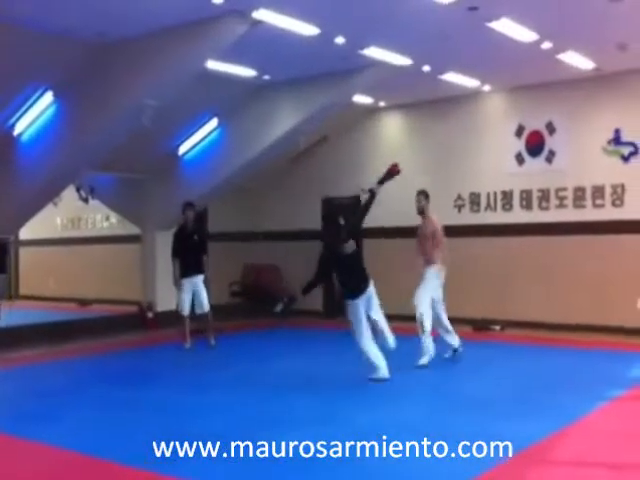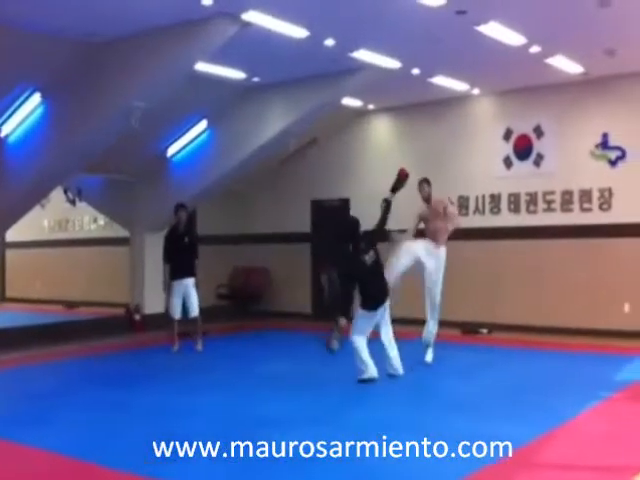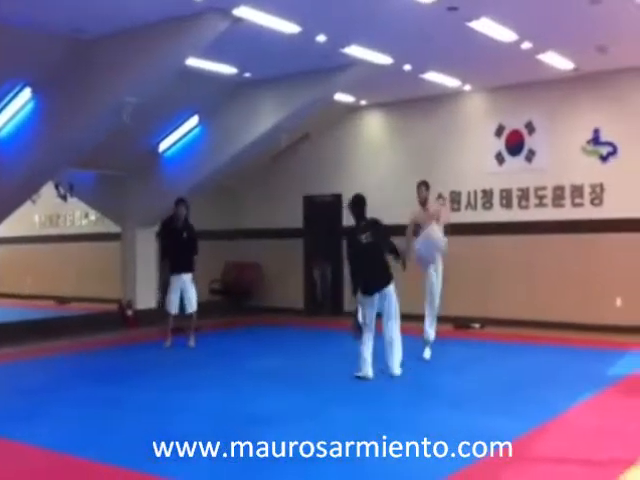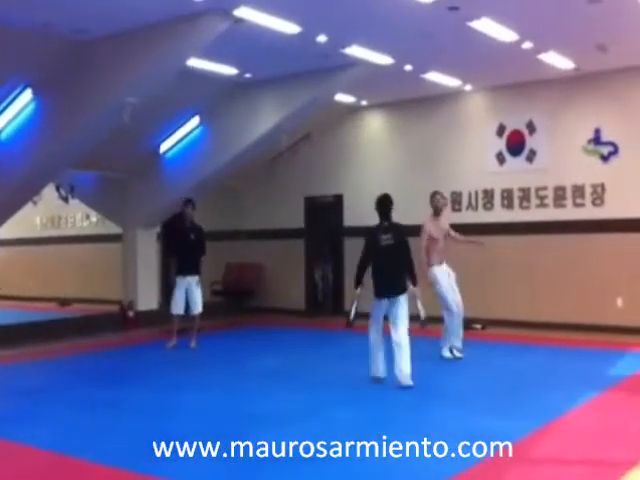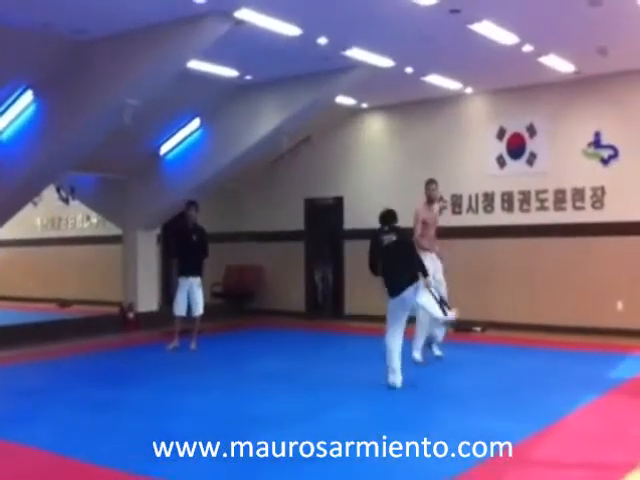
dt=0.3s
person 1, frame 1
left shoulder: (330, 247)
right shoulder: (352, 231)
left elbow: (319, 277)
right elbow: (362, 212)
left wrist: (300, 293)
right wrist: (373, 193)
left hip: (353, 294)
right hip: (366, 285)
left knee: (362, 333)
right knee: (375, 313)
left ankle: (381, 369)
right ankle: (389, 338)
person 1, frame 2
left shoulder: (352, 260)
right shoulder: (369, 239)
right elbow: (382, 226)
right wrist: (388, 203)
left hip: (369, 304)
right hip: (384, 296)
left knee: (357, 336)
right knee: (386, 333)
left ankle: (369, 371)
right ankle: (396, 368)
person 1, frame 3
left shoulder: (352, 236)
right shoulder: (376, 225)
left elbow: (353, 266)
right elbow: (389, 246)
left wrist: (356, 290)
right wrist: (400, 256)
left hip: (368, 288)
right hip: (386, 283)
left knee: (367, 330)
right knee: (391, 326)
left ankle: (366, 370)
right ankle: (395, 368)
person 1, frame 4
left shoulder: (373, 234)
right shoulder: (399, 230)
left elbow: (364, 262)
right elbow: (407, 258)
left wrist: (358, 285)
right wrist: (414, 283)
left hip: (381, 291)
right hip: (399, 289)
left knee: (375, 330)
right knee: (400, 332)
left ankle: (378, 371)
right ankle: (404, 376)
person 1, frame 5
left shoulder: (375, 240)
right shoulder: (401, 233)
left elbow: (374, 268)
right elbow: (414, 255)
right wrist: (425, 275)
left hip: (396, 292)
right hip: (413, 283)
left knee: (393, 335)
left ankle: (394, 378)
person 2, frame 1
left shoulder: (432, 223)
right shoulder: (421, 225)
left elbow: (441, 245)
left wrist: (440, 265)
left hip: (436, 270)
right hip: (428, 270)
left knee: (420, 302)
right knee: (437, 311)
left ankle: (428, 350)
right ankle: (455, 344)
person 2, frame 2
left shoulder: (443, 203)
right shoulder: (422, 213)
left elbow: (454, 220)
right elbow: (413, 235)
left wrist: (445, 231)
left hip: (437, 251)
right hip: (423, 246)
left knee: (433, 299)
right knee: (406, 248)
left ankle: (429, 342)
person 2, frame 3
left shoulder: (438, 210)
right shoulder: (415, 217)
left elbow: (440, 225)
right elbow: (408, 238)
right wrist: (406, 250)
left hip: (435, 256)
right hip: (422, 250)
left knee: (433, 299)
left ankle: (428, 342)
person 2, frame 4
left shoulder: (443, 223)
right shoulder: (427, 226)
left elbow: (454, 236)
right elbow: (422, 251)
left wrist: (472, 240)
right wrist: (428, 273)
left hip: (445, 268)
right hip: (435, 270)
left knee: (457, 307)
right knee: (452, 308)
left ankle: (451, 345)
right ankle: (447, 346)
person 2, frame 5
left shoulder: (437, 210)
right shoulder: (420, 212)
right elbow: (416, 239)
right wrist: (431, 248)
left hip: (435, 258)
right hip: (424, 258)
left knee: (441, 299)
left ankle: (435, 341)
right ankle: (417, 349)
person 3, frame 1
left shoulder: (200, 232)
right shoulder: (178, 234)
left elbow: (204, 255)
right elbow: (175, 257)
left wrist: (205, 273)
right wrist: (176, 277)
left hip: (198, 276)
right hip: (185, 277)
left knee: (205, 307)
right knee: (185, 310)
left ankle: (211, 335)
right ankle: (187, 339)
person 3, frame 2
left shoulder: (191, 234)
right shoulder: (170, 235)
left elbow: (195, 258)
right elbow: (167, 261)
left wrist: (195, 277)
right wrist: (166, 280)
left hip: (189, 278)
right hip: (175, 279)
left knee: (195, 312)
right knee: (175, 313)
left ankle: (199, 340)
right ankle: (175, 342)
person 3, frame 3
left shoulder: (190, 229)
right shoulder: (168, 229)
left elbow: (194, 253)
right elbow: (166, 254)
left wrist: (193, 271)
right wrist: (168, 272)
left hip: (187, 274)
right hip: (174, 274)
left knee: (192, 307)
right knee: (171, 308)
left ankle: (192, 337)
right ankle: (169, 338)
person 3, frame 4
left shoulder: (198, 230)
right shoulder: (176, 230)
left elbow: (202, 254)
right elbow: (173, 254)
left wrist: (199, 273)
right wrist: (176, 271)
left hip: (194, 275)
right hip: (180, 275)
left knee: (196, 309)
right knee: (176, 308)
left ankle: (194, 338)
right ankle: (174, 338)
person 3, frame 5
left shoulder: (200, 232)
right shoulder: (180, 231)
left elbow: (204, 255)
right elbow: (176, 255)
left wrist: (201, 274)
right wrist: (178, 273)
left hip: (195, 276)
right hip: (182, 276)
left knee: (197, 311)
right knee: (178, 310)
left ankle: (194, 340)
right ankle: (176, 339)
